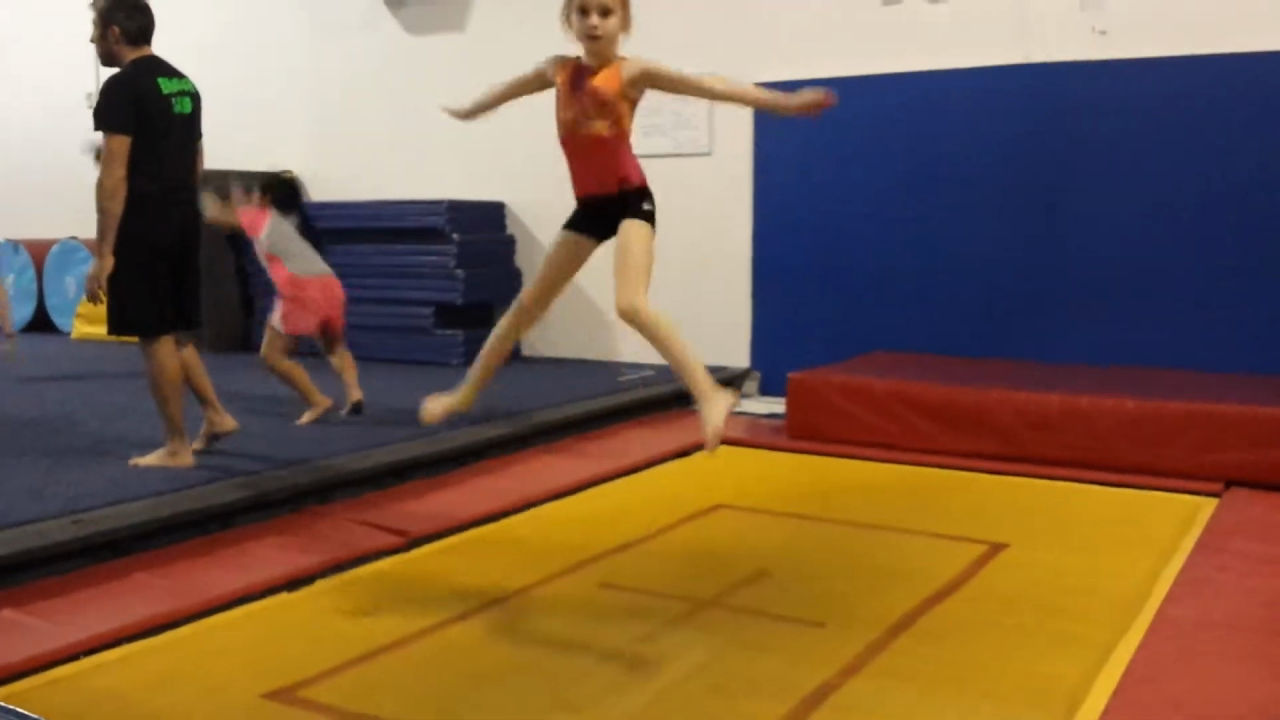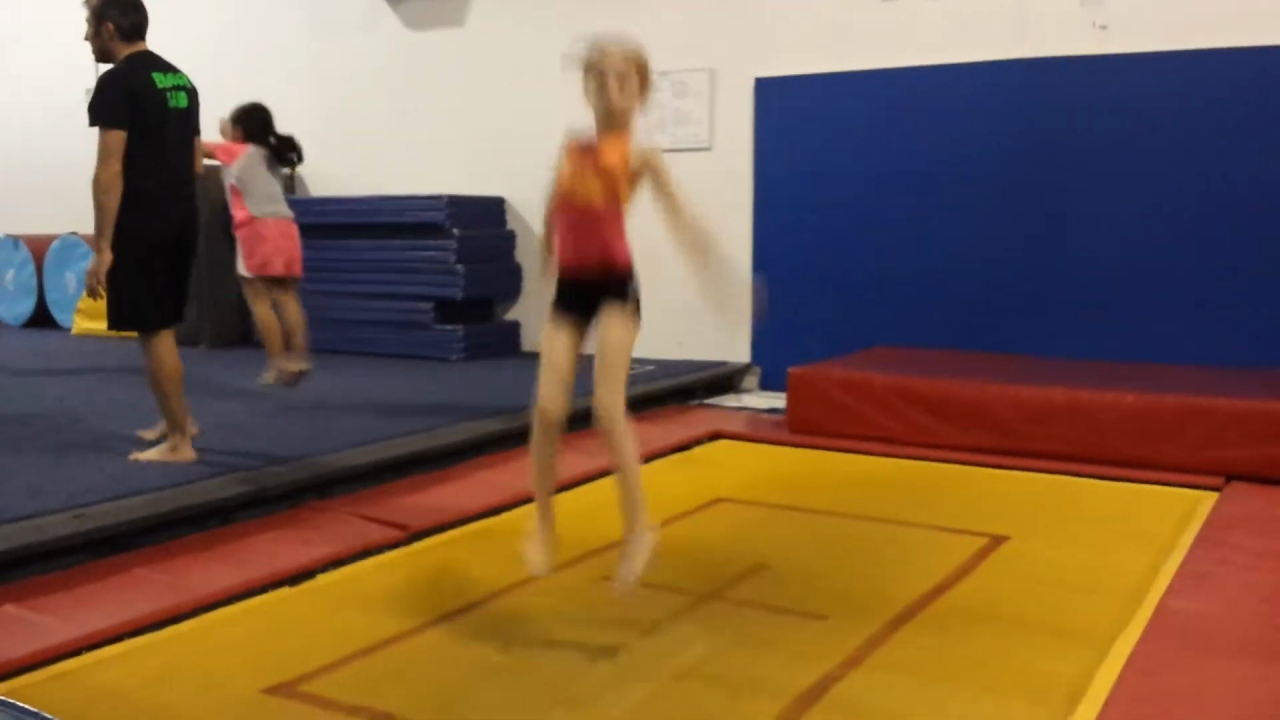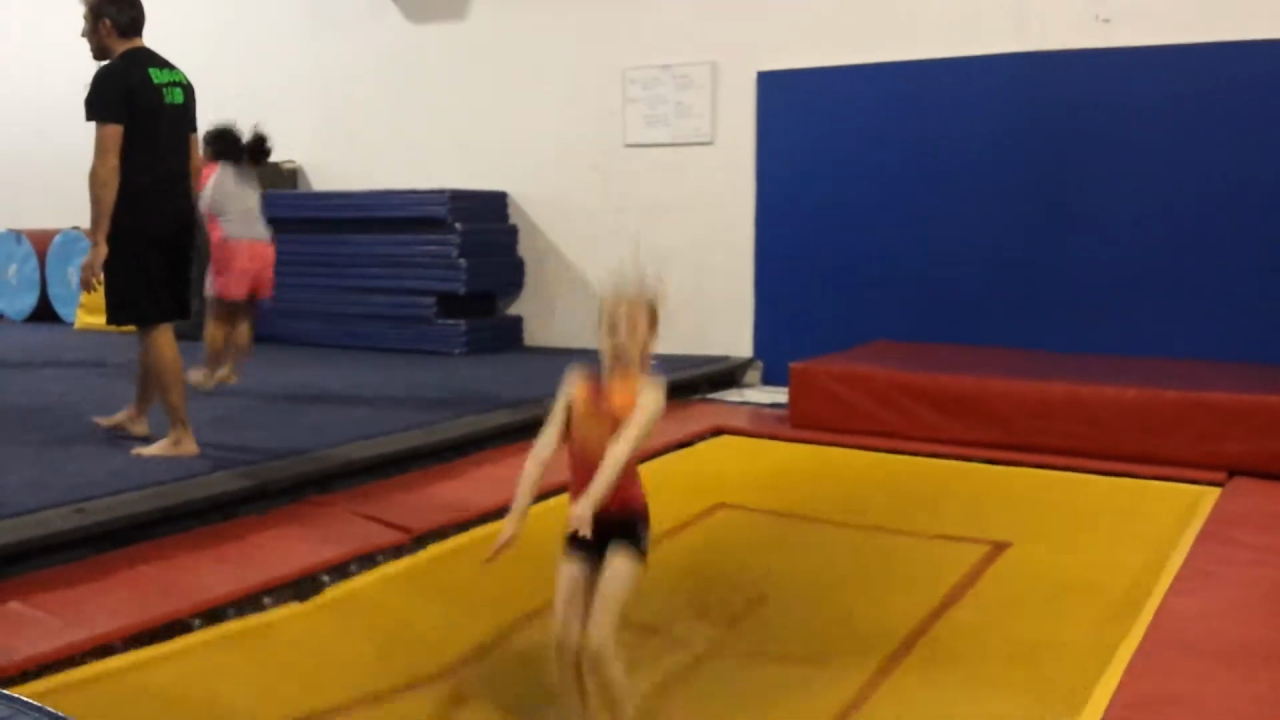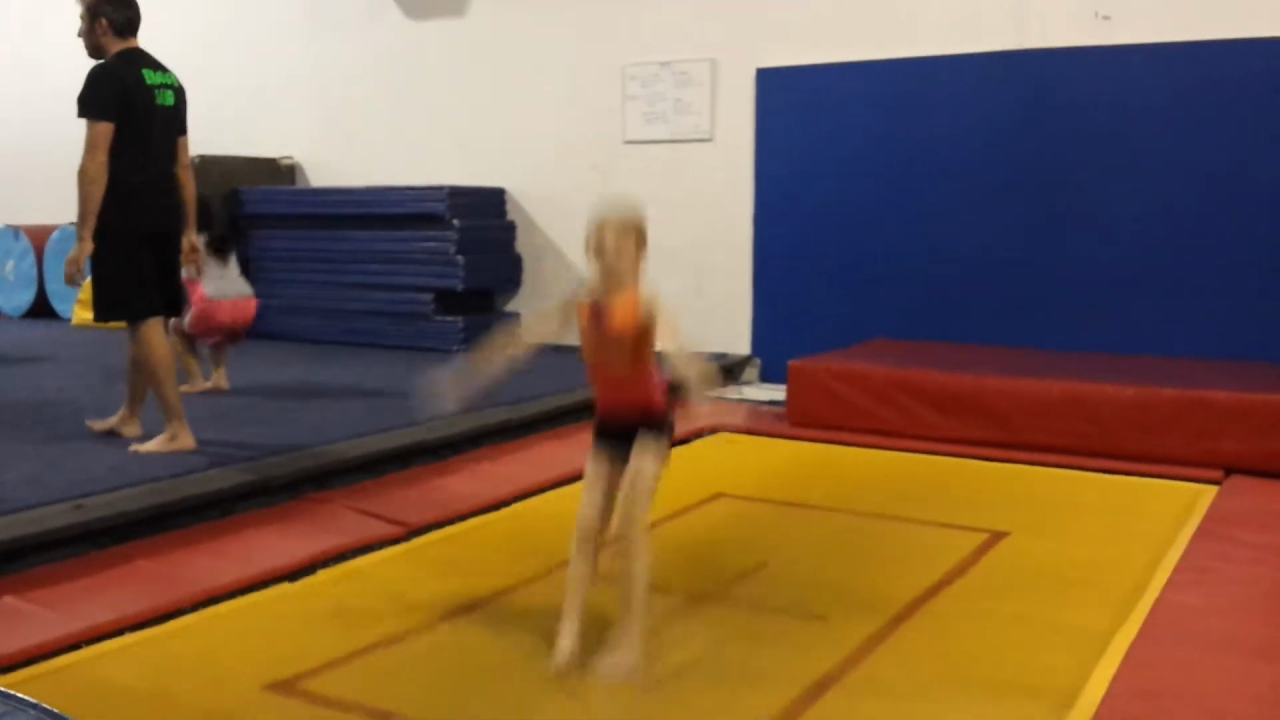
dt=0.2s
person 1, frame 1
left shoulder: (634, 72)
right shoulder: (558, 70)
left elbow: (707, 86)
right elbow: (515, 87)
left wrist: (785, 101)
right wrist: (471, 110)
left hip: (630, 201)
right hip: (588, 207)
left knee: (631, 305)
right knee: (527, 304)
left ankle: (711, 395)
right ankle: (464, 393)
person 1, frame 2
left shoulder: (638, 155)
right shoulder: (573, 150)
left elbow: (681, 219)
right wrist: (548, 255)
left hip: (614, 285)
right hip: (570, 288)
left knee: (608, 411)
right knee: (547, 410)
left ankle: (639, 529)
right ankle: (543, 523)
person 1, frame 3
left shoulder: (648, 392)
right shoulder: (576, 385)
left elbow: (625, 444)
right elbow: (544, 447)
left wrist: (593, 499)
right wrist: (515, 516)
left hip: (623, 523)
right hip: (581, 524)
left knee: (596, 643)
right knee: (565, 642)
person 1, frame 4
left shoulder: (647, 303)
right shoulder: (581, 303)
left elbow: (669, 337)
right elbow: (527, 335)
left wrist: (694, 371)
right wrist: (470, 375)
left hip: (649, 421)
right hip: (607, 424)
left knee: (630, 530)
right knee: (585, 528)
left ankle: (630, 636)
right ankle: (570, 630)
person 2, frame 1
left shoulder: (122, 87)
right shoulder: (184, 83)
left elbow: (114, 177)
left wrist: (104, 253)
left hip: (144, 231)
right hip: (183, 225)
left knee: (155, 338)
right knee: (175, 333)
left ankle: (177, 447)
right ankle: (216, 414)
person 2, frame 2
left shoulder: (117, 83)
right shoulder: (181, 79)
left elbow: (110, 171)
left wrist: (103, 247)
left hip: (142, 226)
right hip: (182, 220)
left knee: (154, 332)
right knee: (162, 327)
left ankle: (178, 441)
right ankle: (177, 419)
person 2, frame 3
left shoulder: (114, 77)
right shoulder: (177, 76)
left elbow: (107, 165)
left wrist: (98, 241)
left hip: (138, 220)
right hip: (177, 217)
left knee: (153, 327)
right knee: (158, 323)
left ankle: (180, 435)
right ankle: (137, 415)
person 2, frame 4
left shoulder: (107, 76)
right shoulder: (168, 79)
left elbow: (96, 162)
left wrist: (84, 236)
right wrist: (188, 227)
left hip: (124, 218)
right hip: (164, 216)
left knee: (145, 322)
right knee: (145, 320)
left ankle: (178, 430)
right ankle: (128, 416)
person 3, frame 1
left shoulder: (260, 218)
right shoulder: (294, 220)
left elbow: (217, 216)
left wrist: (209, 201)
right wrist: (244, 203)
left hip: (300, 289)
right hip: (330, 287)
left knee: (273, 354)
right knee: (334, 345)
left ankle: (317, 401)
right ankle: (354, 392)
person 3, frame 2
left shoulder: (235, 152)
right shoulder: (270, 154)
left elbow: (200, 147)
right wrist: (228, 138)
left hip: (258, 228)
right hip: (285, 227)
left knee: (259, 300)
right knee: (286, 296)
left ankle: (277, 362)
right ankle: (298, 358)
person 3, frame 3
left shoulder: (209, 174)
right shoulder: (247, 175)
left hip: (233, 250)
right hip: (262, 249)
left knee: (217, 316)
right knee: (241, 316)
left ankle: (209, 373)
right ankle: (229, 370)
person 3, frame 4
right shoulder: (222, 244)
left hip: (214, 306)
right hip: (246, 305)
left knee: (177, 327)
right knee: (217, 333)
left ankle: (195, 379)
right ankle: (220, 377)
